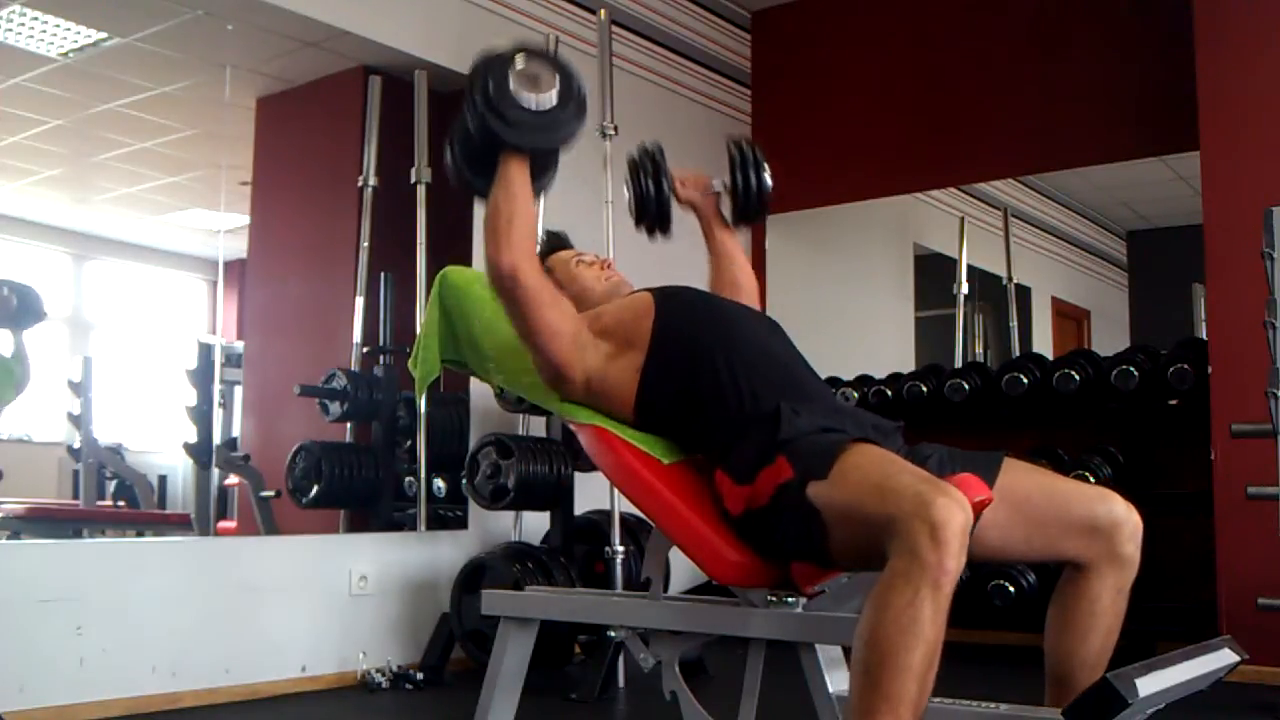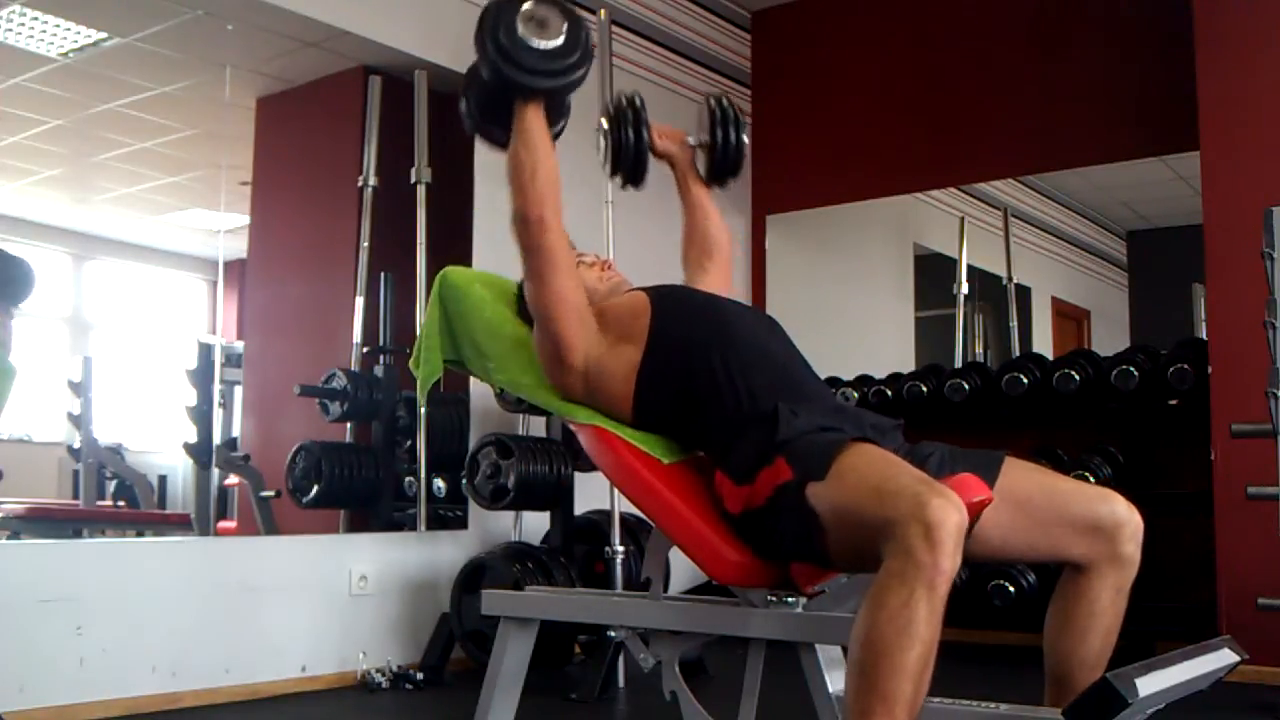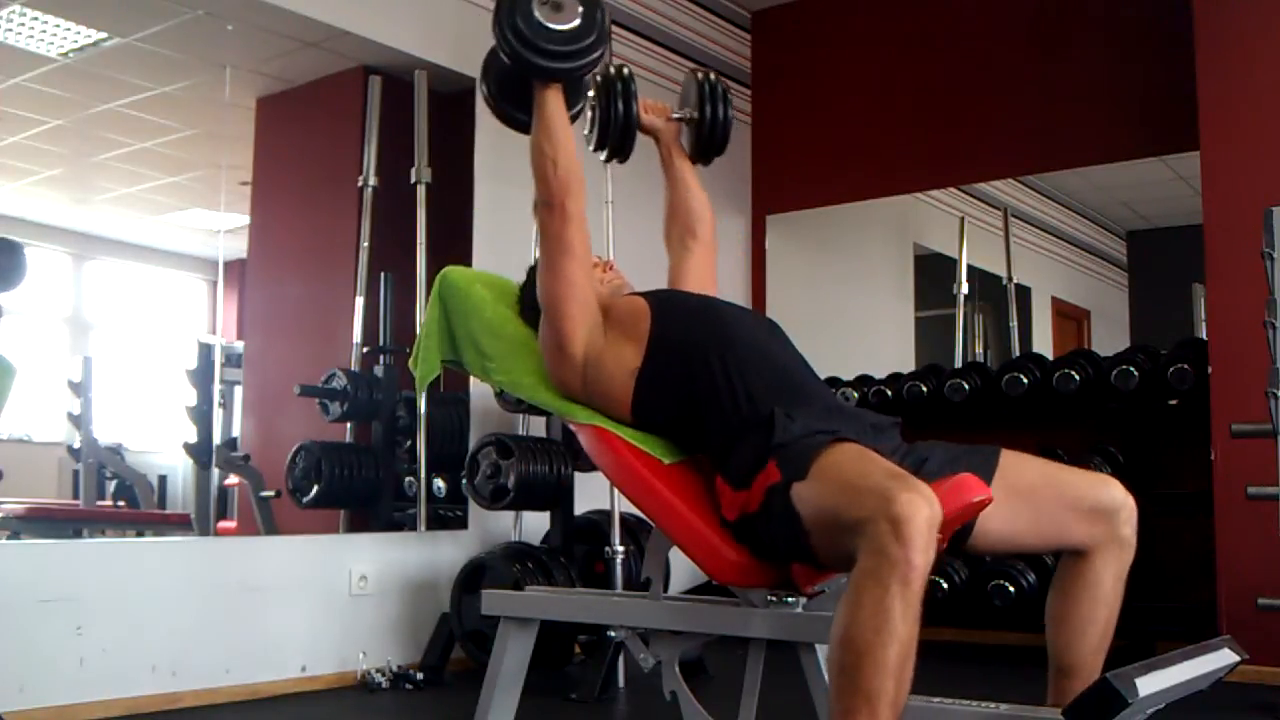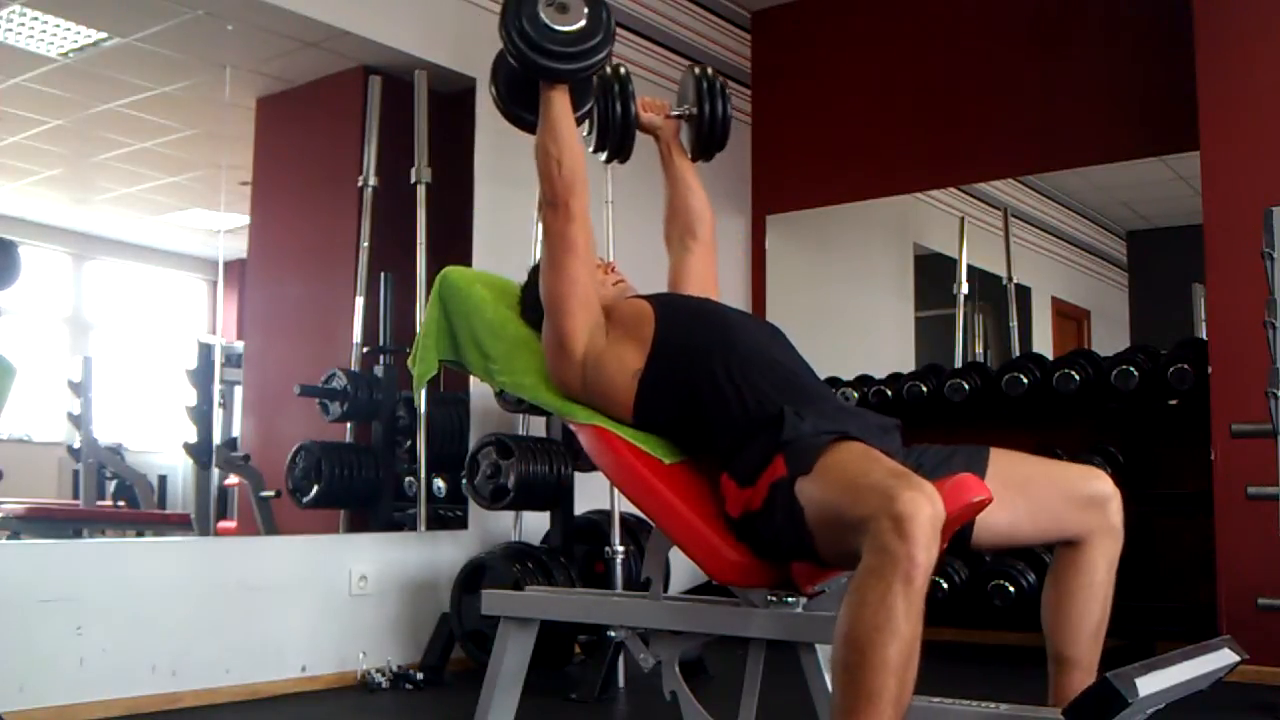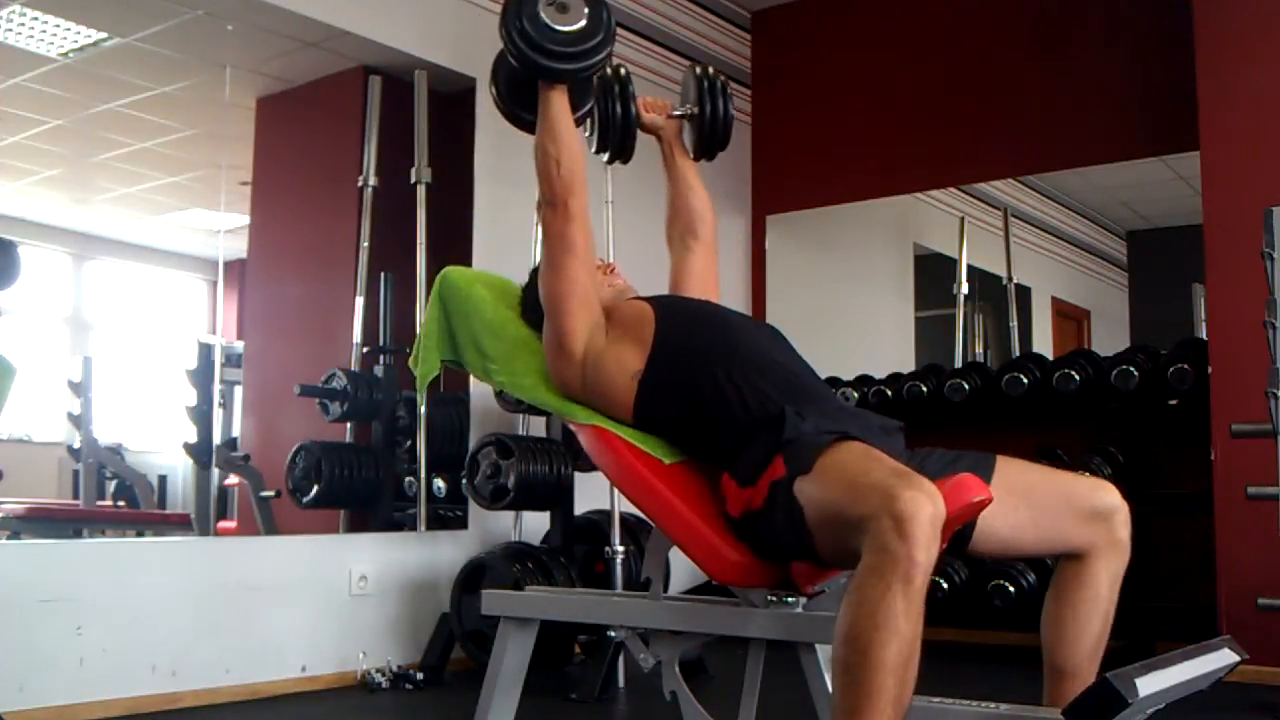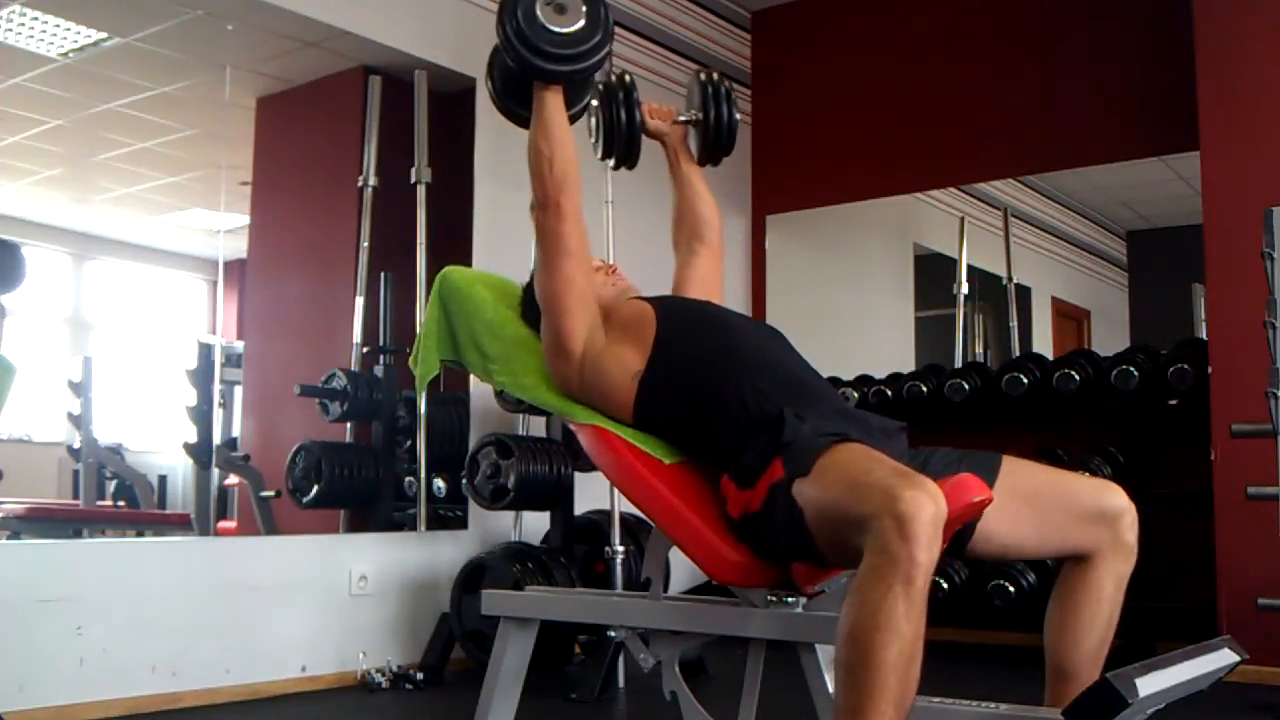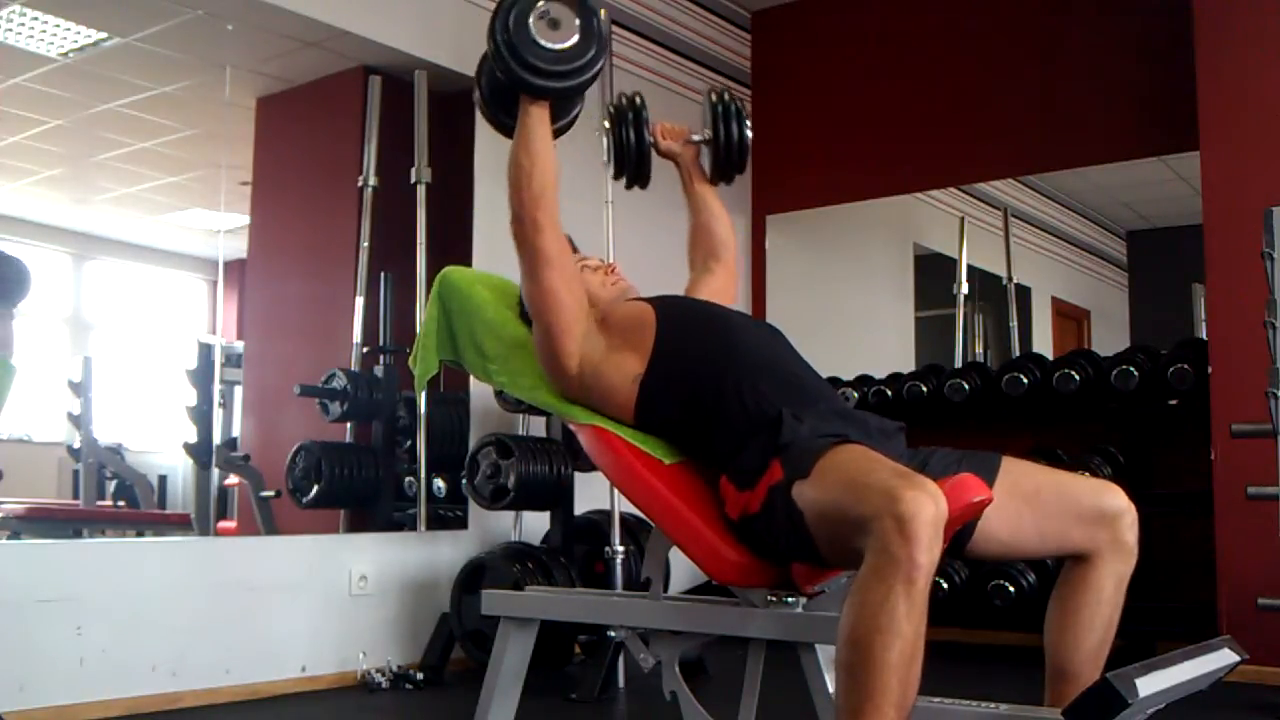
dt=0.2s
person 1, frame 1
left shoulder: (665, 323)
right shoulder: (580, 344)
left elbow: (743, 297)
right elbow: (511, 266)
left wrist: (709, 215)
right wrist: (516, 155)
left hip: (854, 434)
right hip: (778, 455)
left knee: (1113, 528)
right knee: (936, 524)
person 1, frame 2
left shoulder: (665, 318)
right shoulder: (578, 341)
left elbow: (713, 254)
right elbow: (536, 222)
left wrist: (685, 169)
right wrist: (530, 107)
left hip: (861, 437)
right hip: (778, 455)
left knee: (1113, 528)
right knee: (934, 524)
person 1, frame 3
left shoulder: (671, 315)
right shoulder: (578, 340)
left elbow: (694, 234)
right elbow: (560, 206)
left wrist: (669, 144)
right wrist: (550, 85)
left hip: (863, 441)
right hip: (776, 458)
left knee: (1107, 511)
right knee: (903, 520)
person 1, frame 4
left shoulder: (674, 319)
right shoulder: (582, 342)
left elbow: (693, 234)
right elbow: (565, 204)
left wrist: (668, 141)
right wrist: (556, 87)
left hip: (861, 441)
right hip: (778, 463)
left knee: (1096, 502)
right knee: (908, 516)
person 1, frame 5
left shoulder: (676, 321)
right shoulder: (582, 342)
left elbow: (695, 235)
right elbow: (563, 203)
left wrist: (671, 141)
right wrist: (555, 87)
left hip: (863, 441)
right hip: (778, 460)
left knee: (1102, 513)
right knee: (908, 515)
person 1, frame 6
left shoulder: (675, 320)
right shoulder: (583, 342)
left elbow: (701, 241)
right elbow: (555, 206)
left wrist: (676, 148)
right wrist: (549, 86)
left hip: (867, 441)
right hip: (779, 460)
left knee: (1110, 516)
right knee: (909, 516)
person 1, frame 7
left shoulder: (674, 324)
right shoulder: (580, 345)
left elbow: (717, 259)
right elbow: (536, 223)
left wrist: (689, 168)
right wrist: (536, 101)
left hip: (866, 442)
right hip: (778, 461)
left knee: (1110, 517)
right knee: (911, 515)
